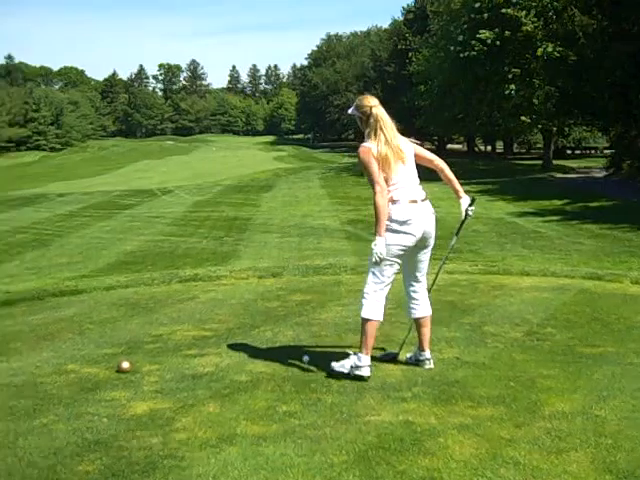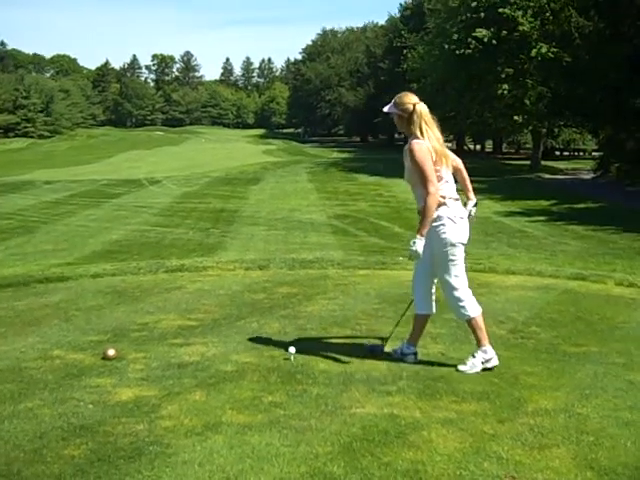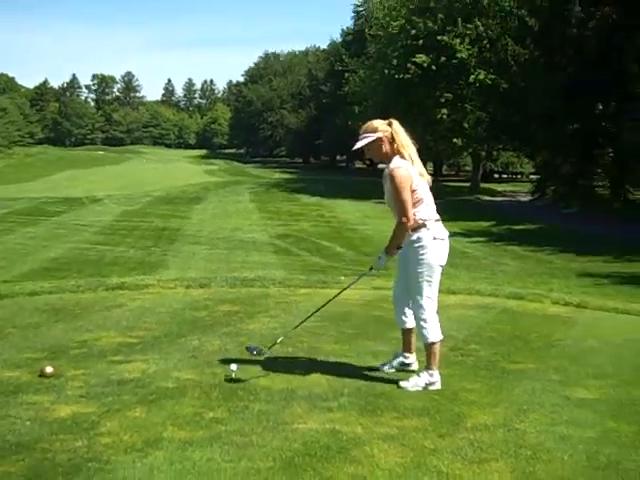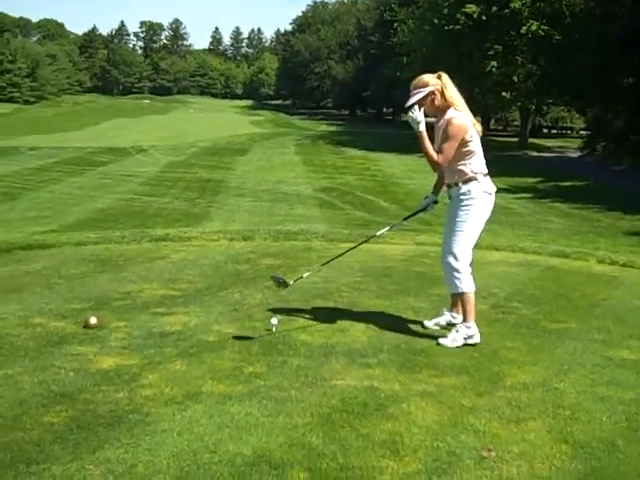
dt=0.5s
person 1, frame 1
left shoulder: (367, 149)
right shoulder: (401, 142)
left elbow: (381, 192)
right elbow: (440, 164)
left wrist: (379, 236)
right wrist: (462, 196)
left hip: (401, 220)
right hip: (425, 216)
left knee: (375, 289)
right knee: (417, 286)
left ankle: (362, 359)
right ankle: (423, 352)
person 1, frame 2
left shoulder: (417, 147)
right shoulder: (430, 141)
left elbow: (433, 193)
right elbow: (458, 164)
left wrist: (419, 235)
right wrist: (470, 198)
left hip: (446, 221)
right hip: (444, 220)
left knee: (455, 287)
right knee: (422, 283)
left ankle: (486, 352)
right ankle: (410, 346)
person 1, frame 3
left shoulder: (397, 170)
right shoulder: (400, 165)
left elbow: (406, 220)
left wrist: (386, 254)
right wrist: (394, 248)
left hip: (427, 241)
right hip: (415, 241)
left knee: (423, 307)
right knee: (402, 299)
left ankle: (431, 374)
right ankle: (408, 356)
person 1, frame 4
left shoulder: (456, 121)
right shoulder: (442, 121)
left elbow: (438, 163)
left wrist: (420, 130)
right wrist: (433, 194)
left hip: (474, 195)
right hip: (459, 194)
left knee: (457, 258)
right knee: (449, 257)
left ankle: (469, 327)
right ankle: (454, 313)
